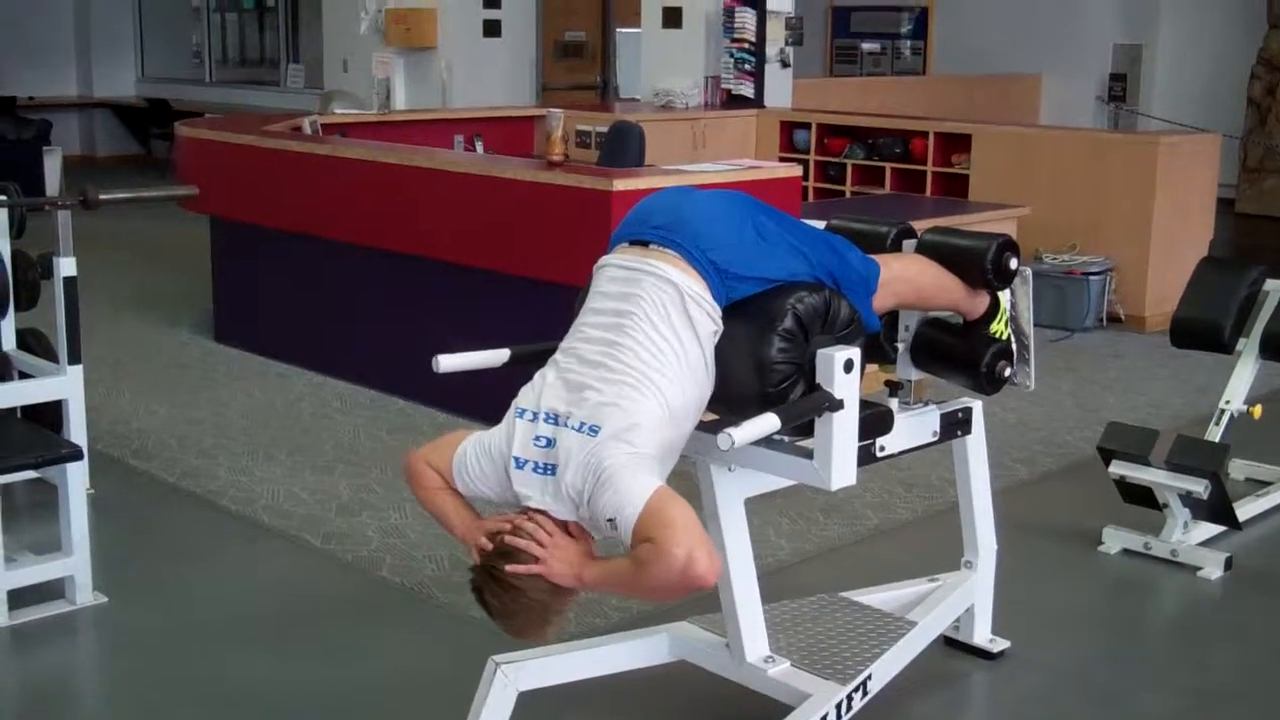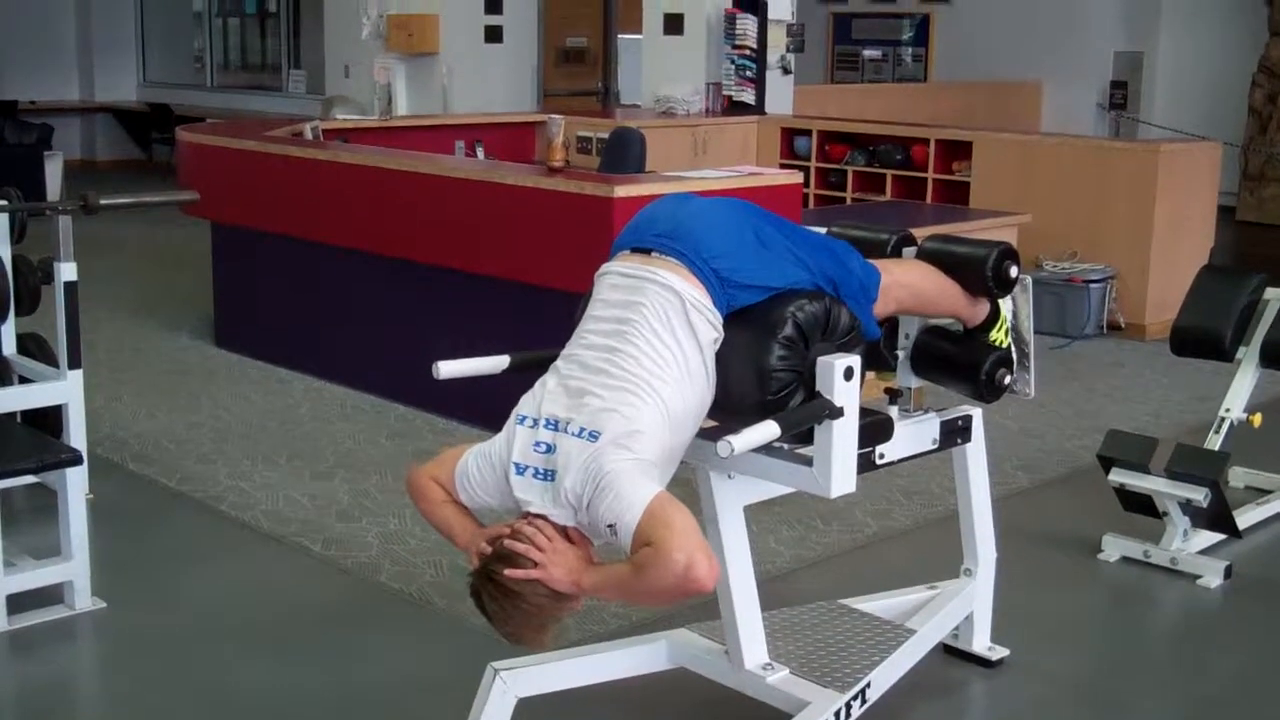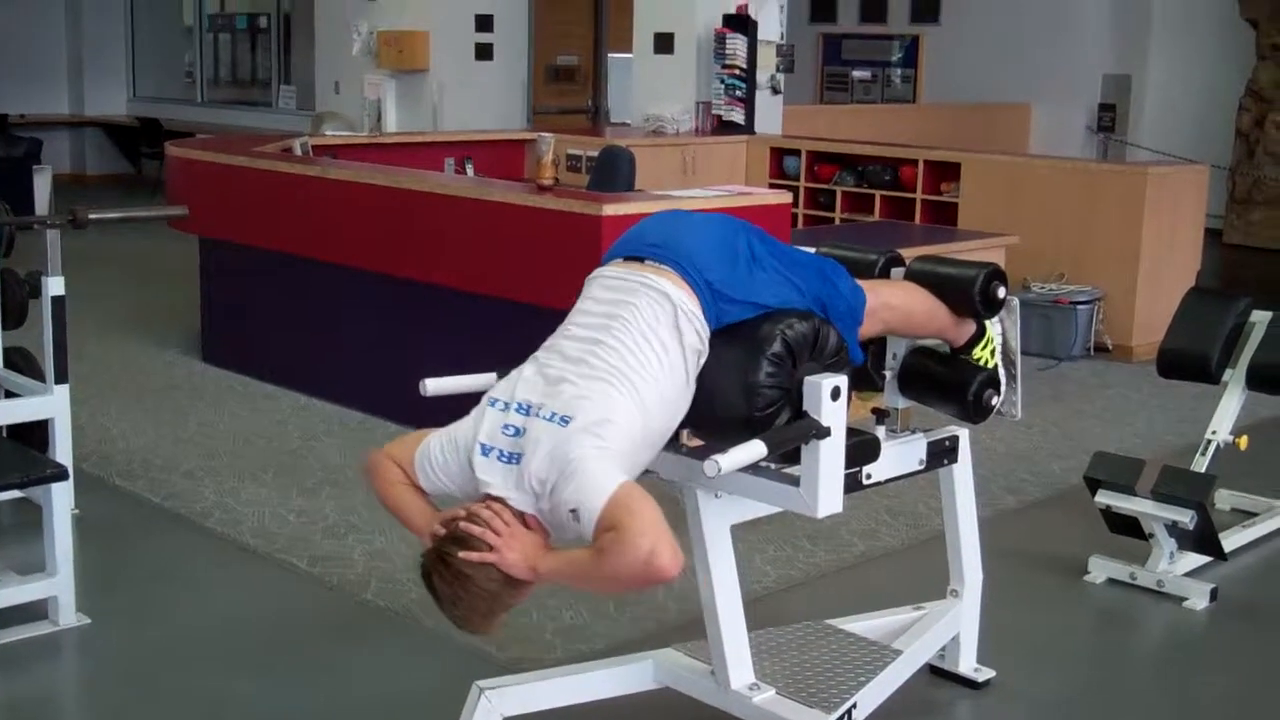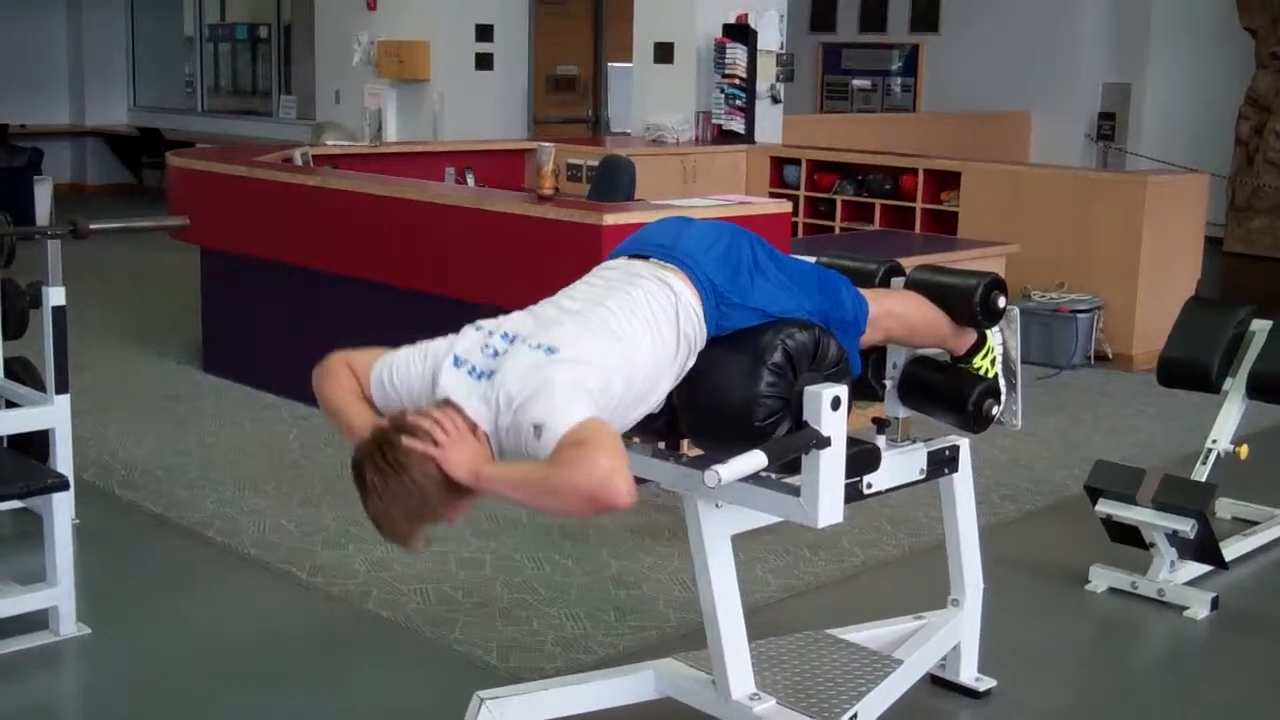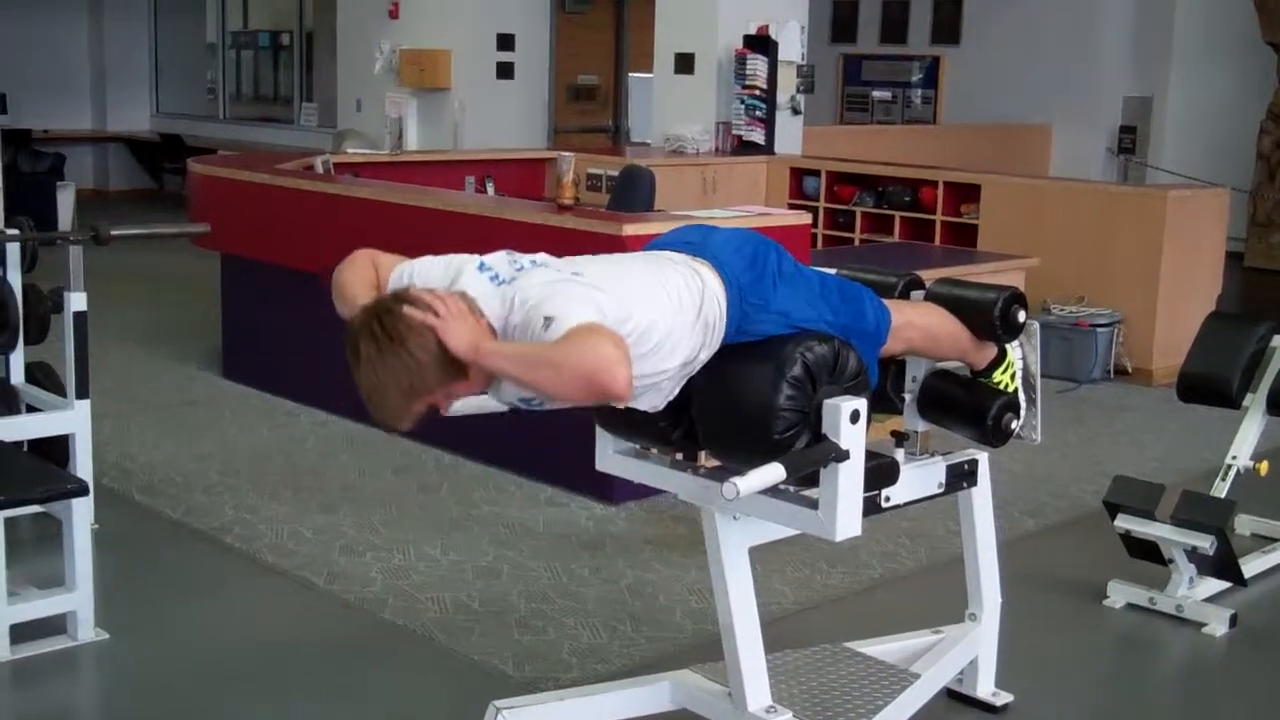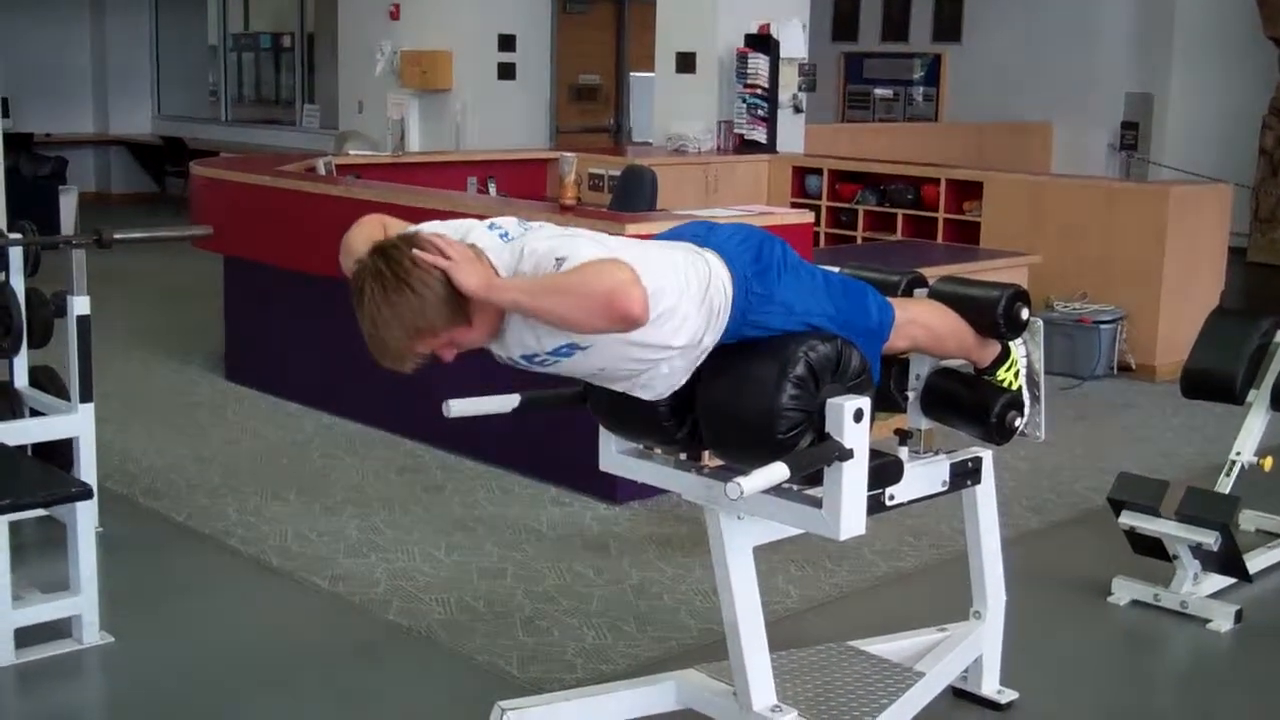
dt=0.3s
person 1, frame 1
left shoulder: (605, 475)
right shoulder: (508, 453)
left elbow: (693, 566)
right elbow: (420, 466)
left wrist: (587, 572)
right wrist: (474, 535)
left hip: (710, 247)
right hip: (646, 229)
left knee: (873, 288)
left ankle: (983, 306)
person 1, frame 2
left shoulder: (604, 480)
right shoulder: (509, 460)
left elbow: (691, 570)
right elbow: (424, 481)
left wrist: (587, 578)
right wrist: (474, 543)
left hip: (712, 254)
right hip: (649, 237)
left knee: (873, 291)
left ankle: (982, 313)
person 1, frame 3
left shoulder: (569, 469)
right shoulder: (474, 447)
left elbow: (657, 558)
right elbow: (384, 463)
left wrist: (543, 562)
right wrist: (431, 530)
left hip: (702, 275)
right hip: (639, 254)
left knee: (859, 314)
left ankle: (968, 333)
person 1, frame 4
left shoulder: (536, 402)
right shoulder: (442, 370)
left elbow: (610, 485)
right elbow: (333, 372)
left wrist: (486, 471)
right wrist: (380, 446)
left hip: (707, 285)
right hip: (641, 258)
left knee: (858, 320)
left ankle: (969, 343)
person 1, frame 5
left shoulder: (541, 314)
right shoulder: (446, 282)
left elbow: (610, 376)
right elbow: (355, 269)
left wrist: (484, 351)
right wrist: (379, 331)
left hip: (734, 287)
right hip: (675, 261)
left knee: (883, 333)
left ankle: (991, 360)
person 1, frame 6
left shoulder: (546, 263)
right shoulder: (452, 247)
left elbow: (624, 301)
right elbow: (366, 234)
left wrist: (493, 290)
right wrist: (381, 289)
left hip: (740, 283)
right hip: (684, 256)
left knee: (887, 329)
left ankle: (995, 356)
